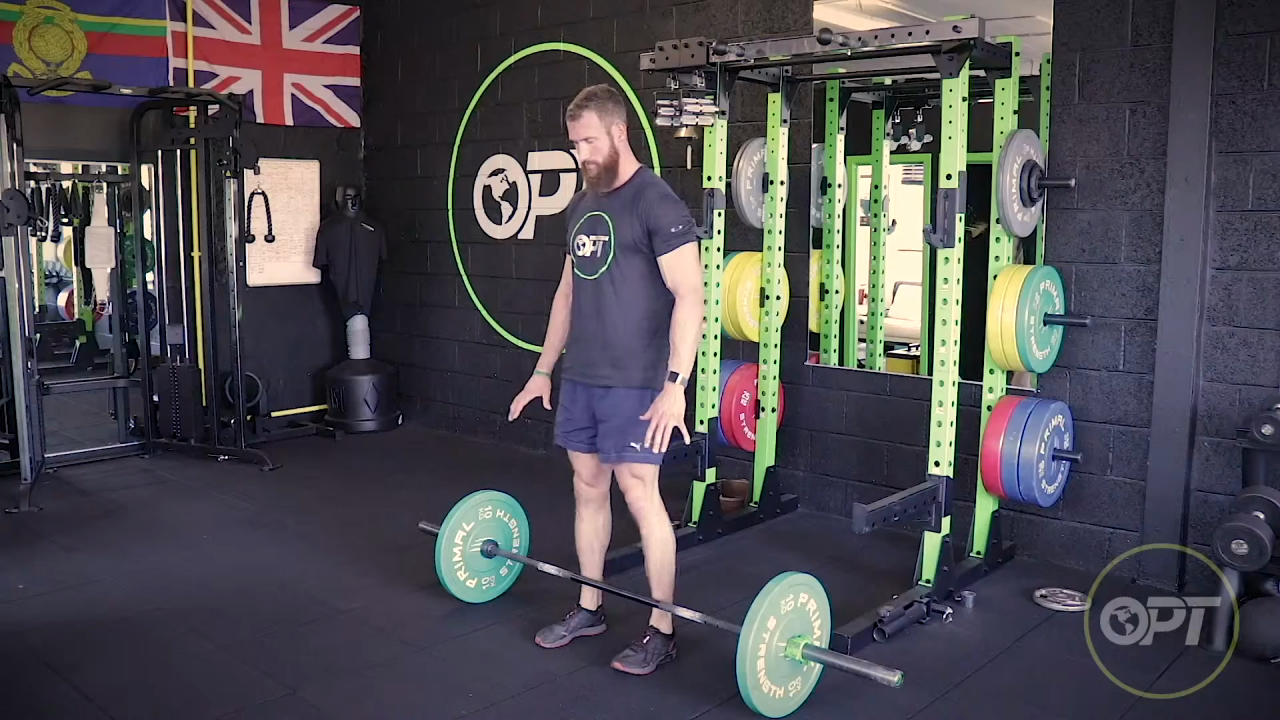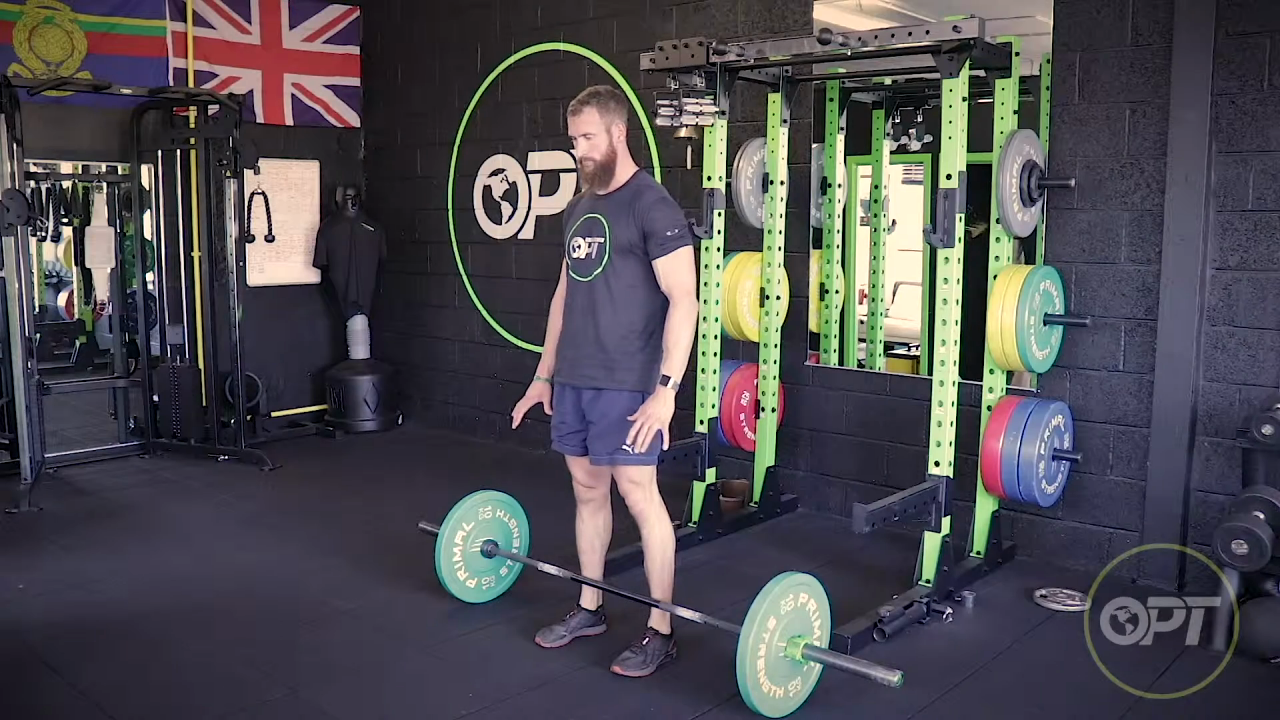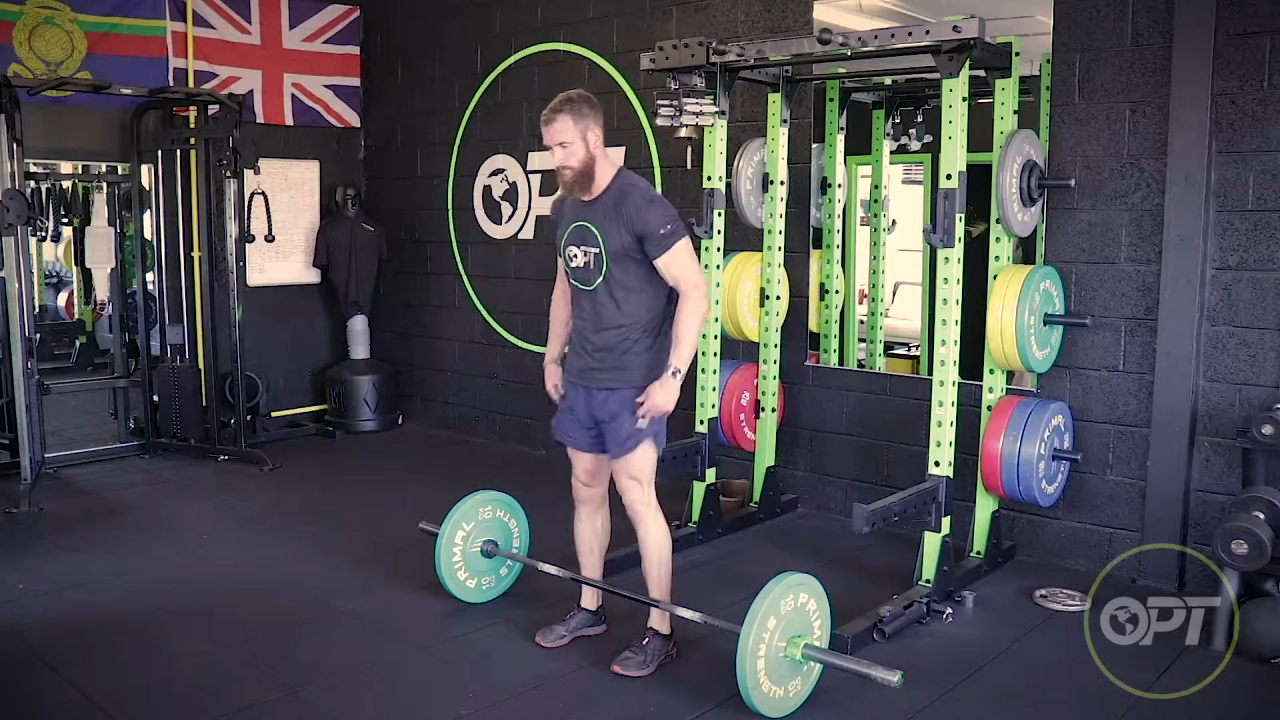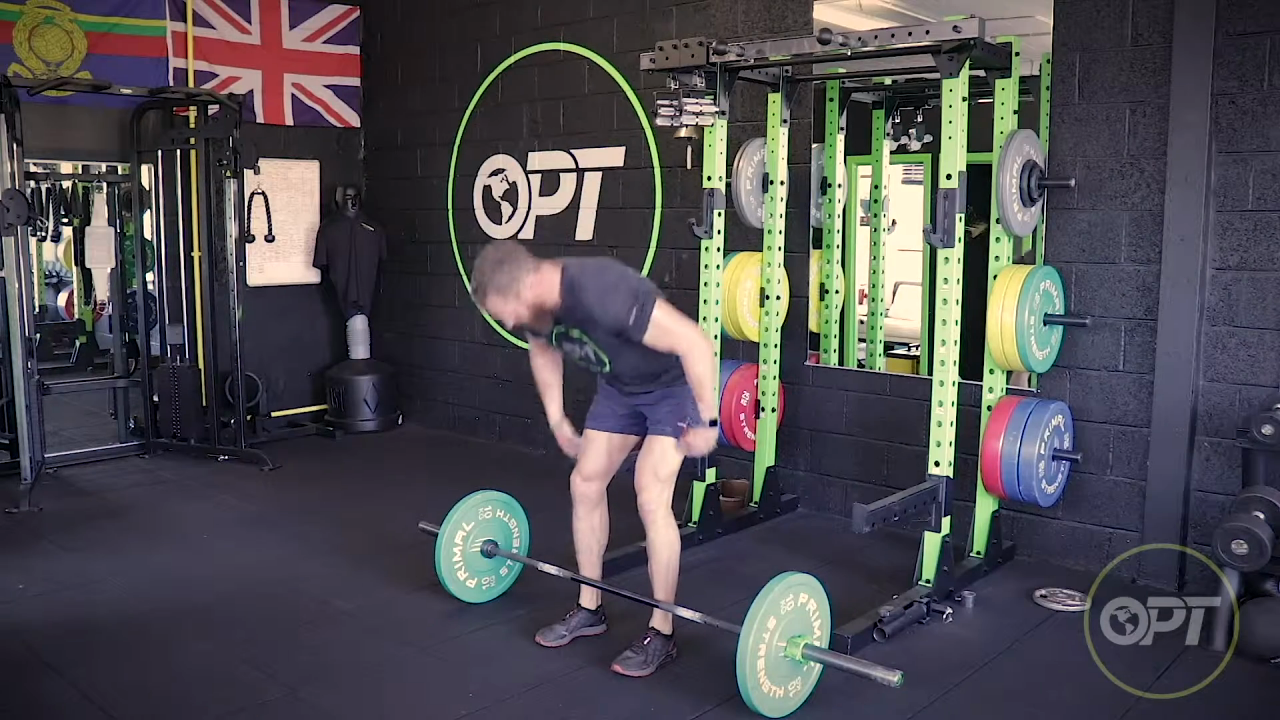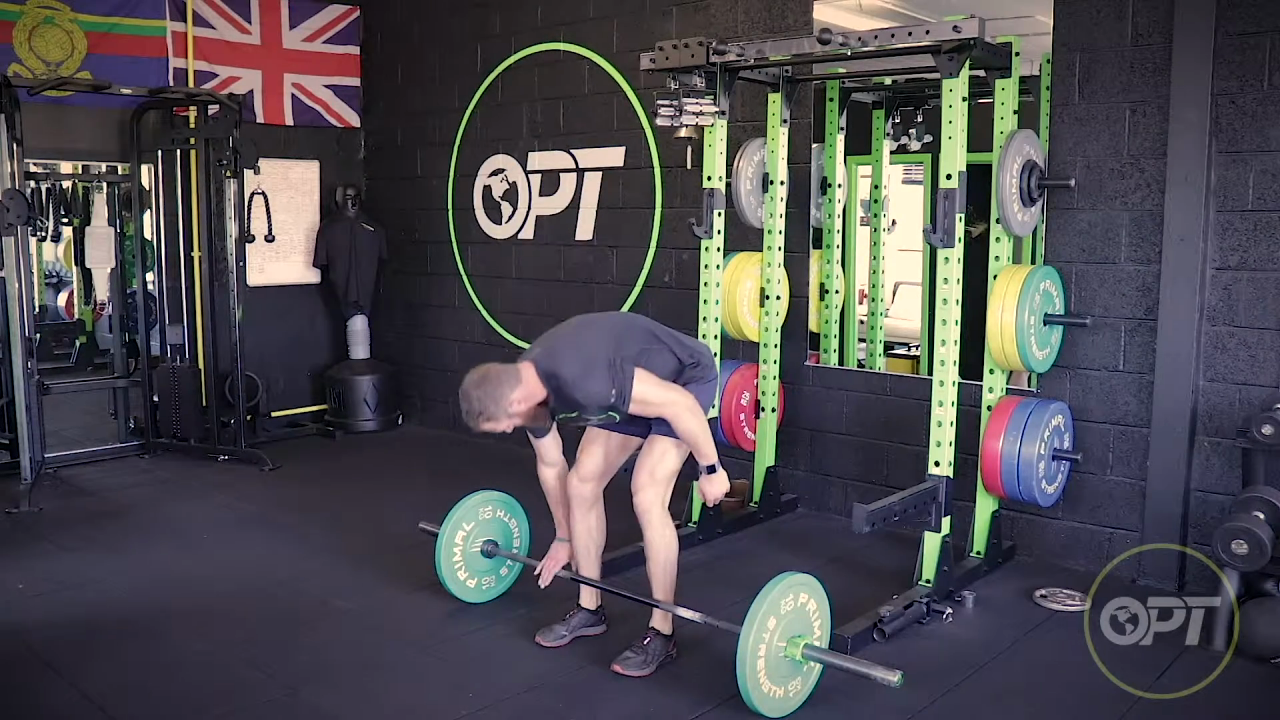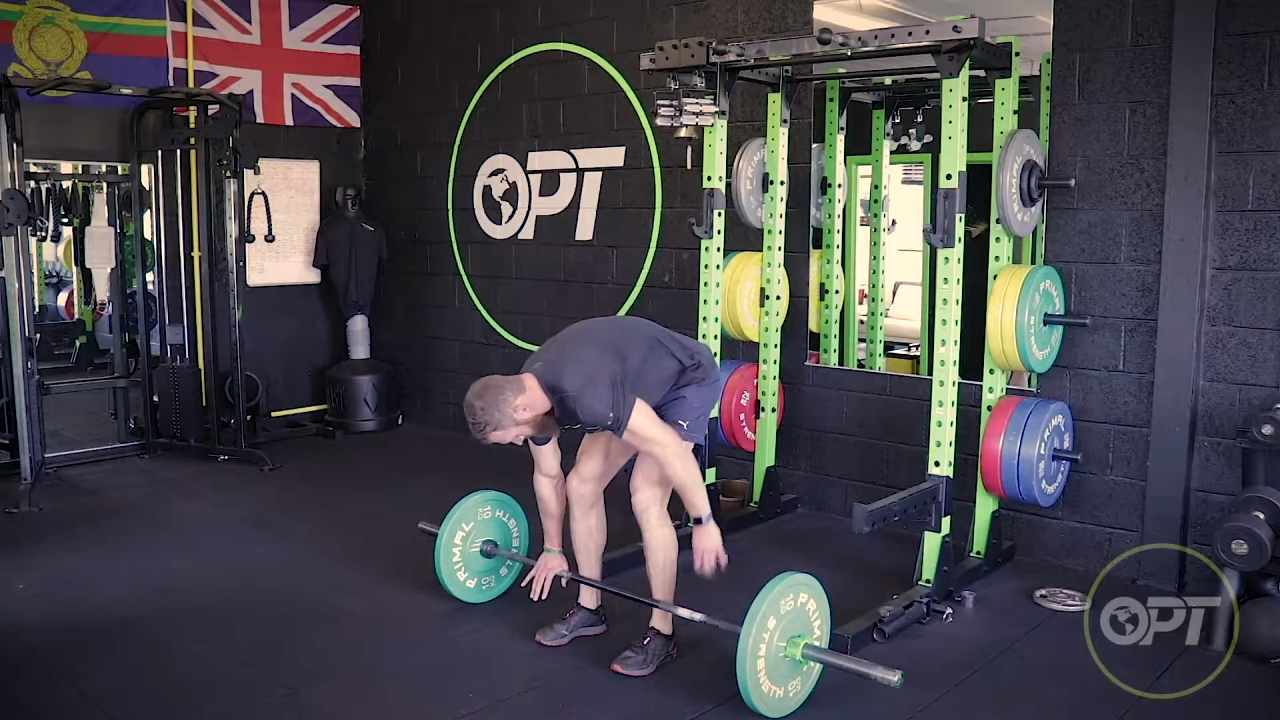
dt=0.5s
person 1, frame 1
left shoulder: (657, 204)
right shoulder: (582, 205)
left elbow: (690, 298)
left wrist: (675, 384)
right wrist: (543, 370)
left hip: (633, 383)
right hip: (580, 377)
left knee: (639, 496)
right knee: (587, 490)
left ankle: (661, 630)
right ankle: (589, 608)
person 1, frame 2
left shoulder: (653, 206)
right shoulder: (578, 208)
left elbow: (684, 302)
left wrist: (666, 388)
right wrist: (543, 375)
left hip: (625, 385)
right hip: (574, 380)
left knee: (640, 497)
right knee: (587, 492)
left ankle: (660, 630)
right ankle: (590, 607)
person 1, frame 3
left shoulder: (641, 206)
right shoulder: (564, 209)
left elbow: (695, 292)
left wrist: (673, 376)
right wrist: (552, 354)
left hip: (637, 382)
right hip: (582, 379)
left knee: (636, 497)
right knee: (586, 491)
left ankle: (660, 631)
right ankle: (589, 608)
person 1, frame 4
left shoulder: (603, 294)
right shoulder: (535, 304)
left elbow: (694, 343)
right elbow: (543, 349)
left wrist: (706, 423)
right wrist: (556, 419)
left hip: (675, 383)
right hip: (621, 384)
left knee: (651, 496)
right knee: (585, 482)
left ankle: (662, 632)
right ankle: (589, 608)
person 1, frame 5
left shoulder: (582, 381)
right shoulder: (528, 389)
left elbow: (678, 404)
right elbow: (551, 465)
left wrist: (710, 470)
right wrist: (563, 539)
left hip: (684, 379)
right hip: (632, 384)
left knee: (647, 495)
right knee: (581, 484)
left ankle: (661, 632)
right ankle: (589, 609)
person 1, frame 6
left shoulder: (585, 394)
right shoulder: (530, 395)
left elbow: (670, 449)
right elbow: (548, 476)
left wrist: (704, 523)
right wrist: (552, 548)
left hip: (688, 380)
right hip: (637, 382)
left knee: (645, 497)
right knee: (581, 485)
left ankle: (662, 633)
right ankle: (589, 608)
